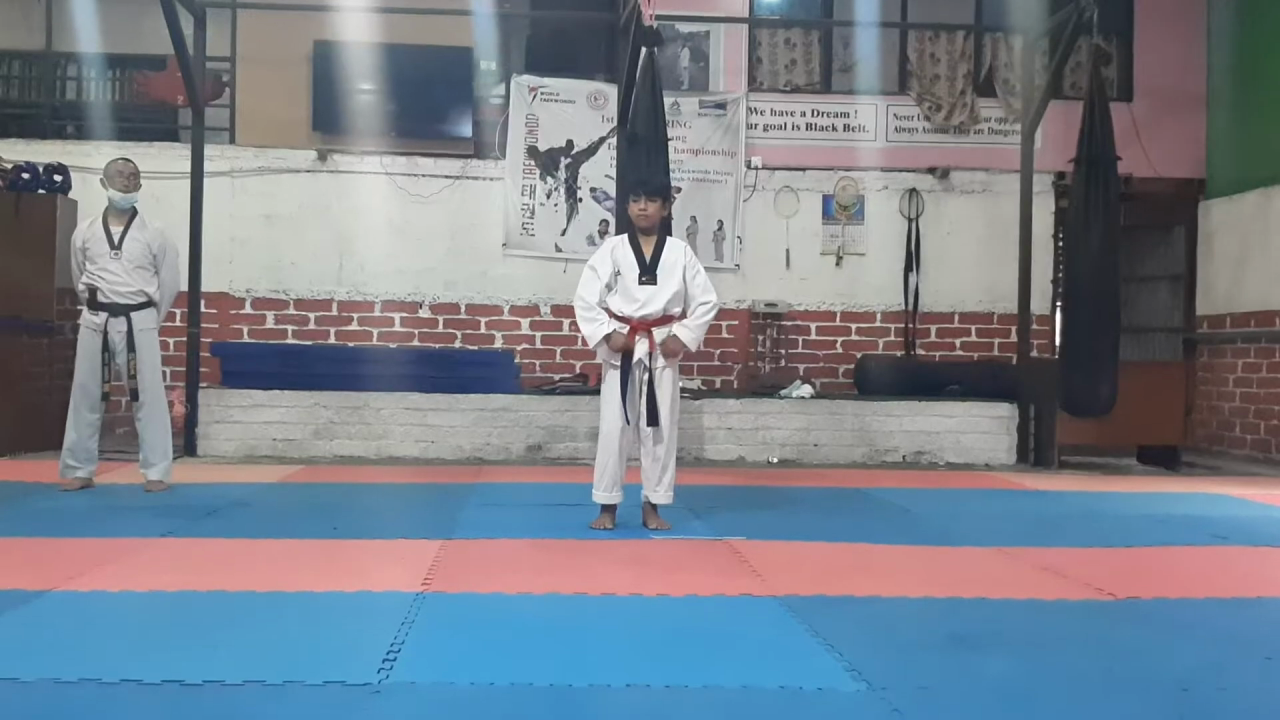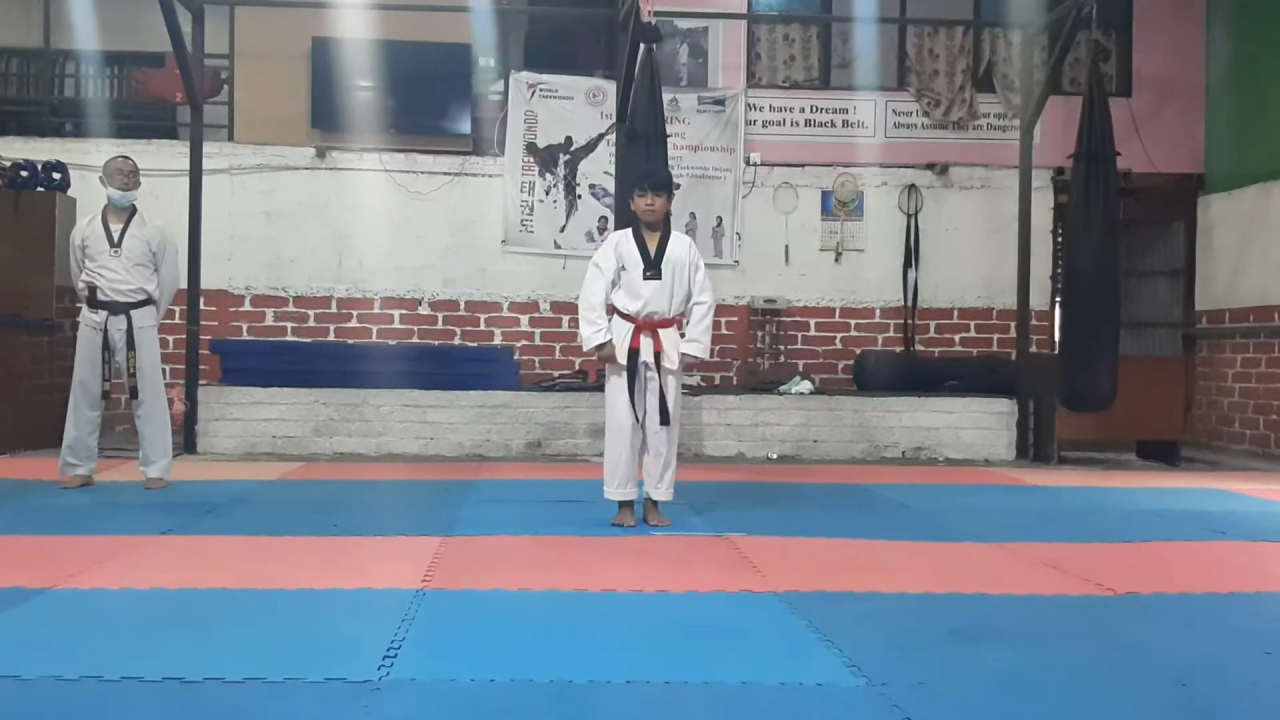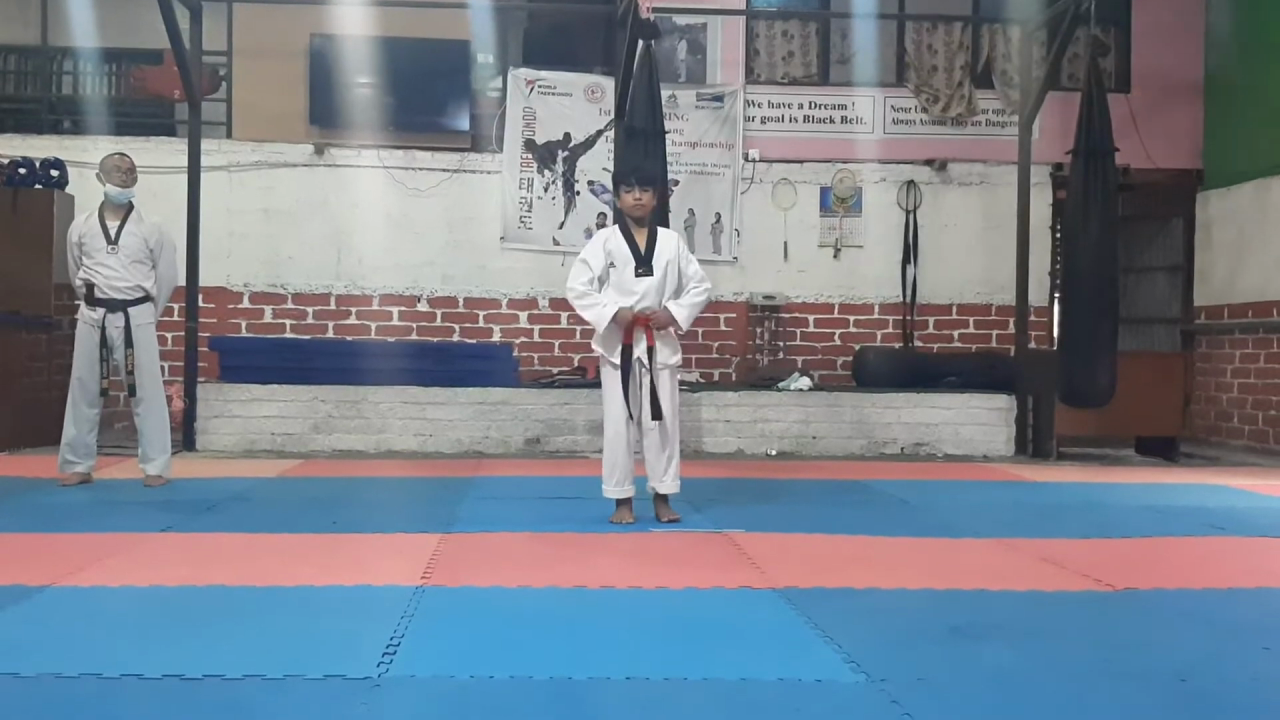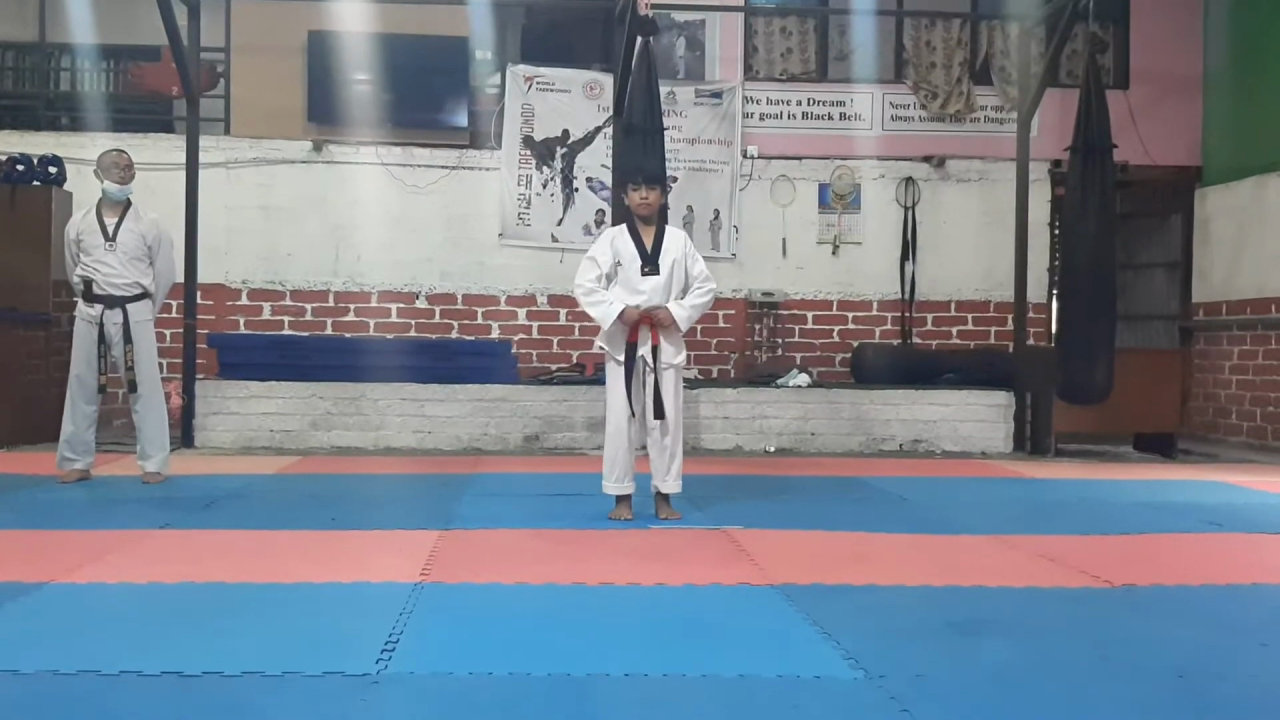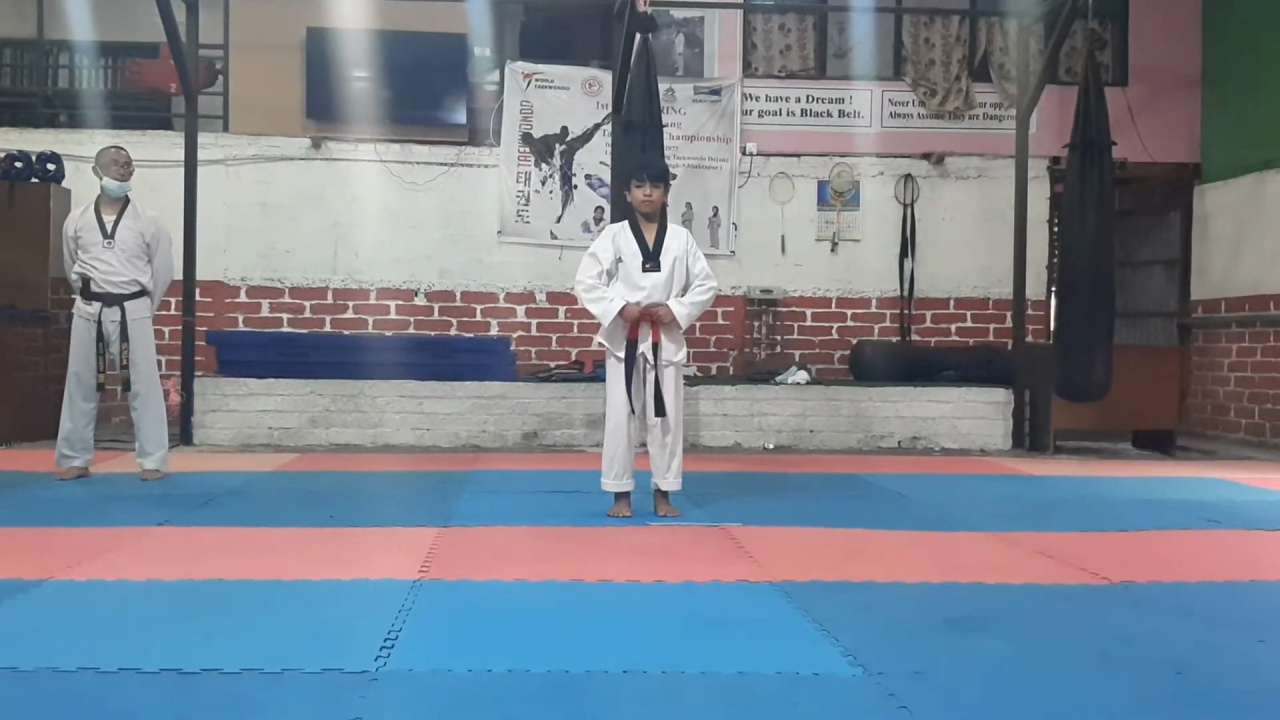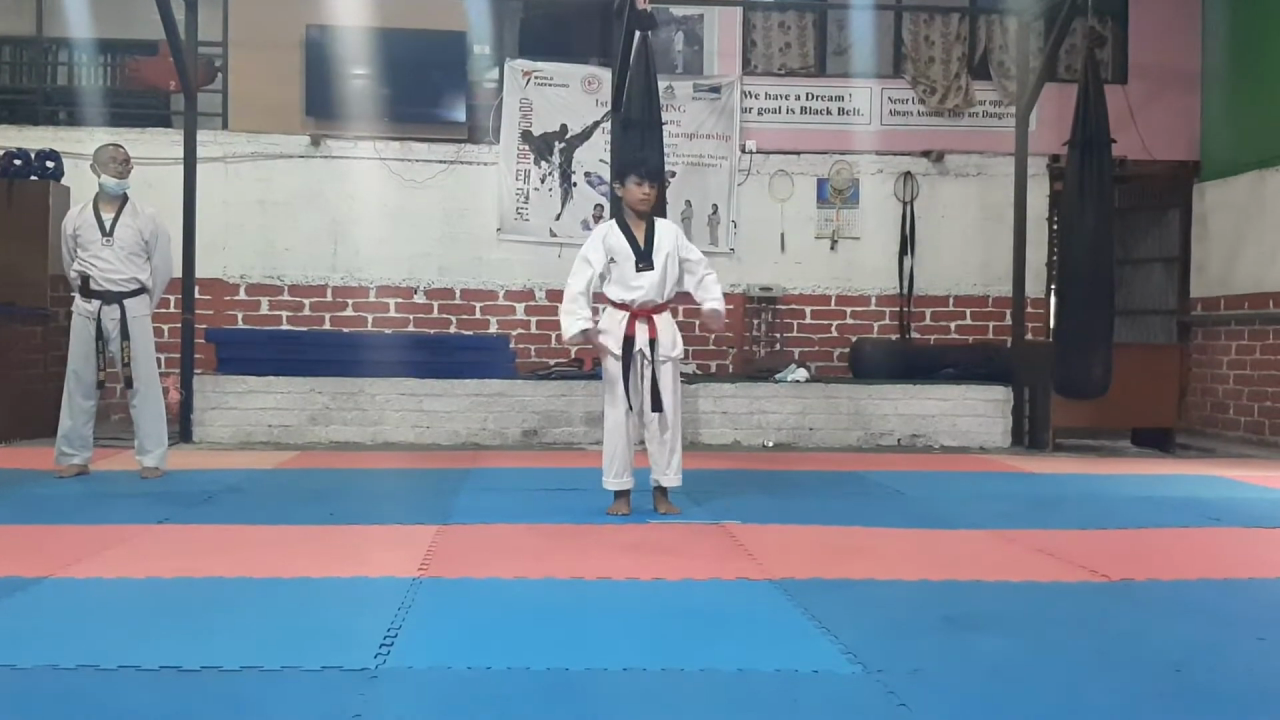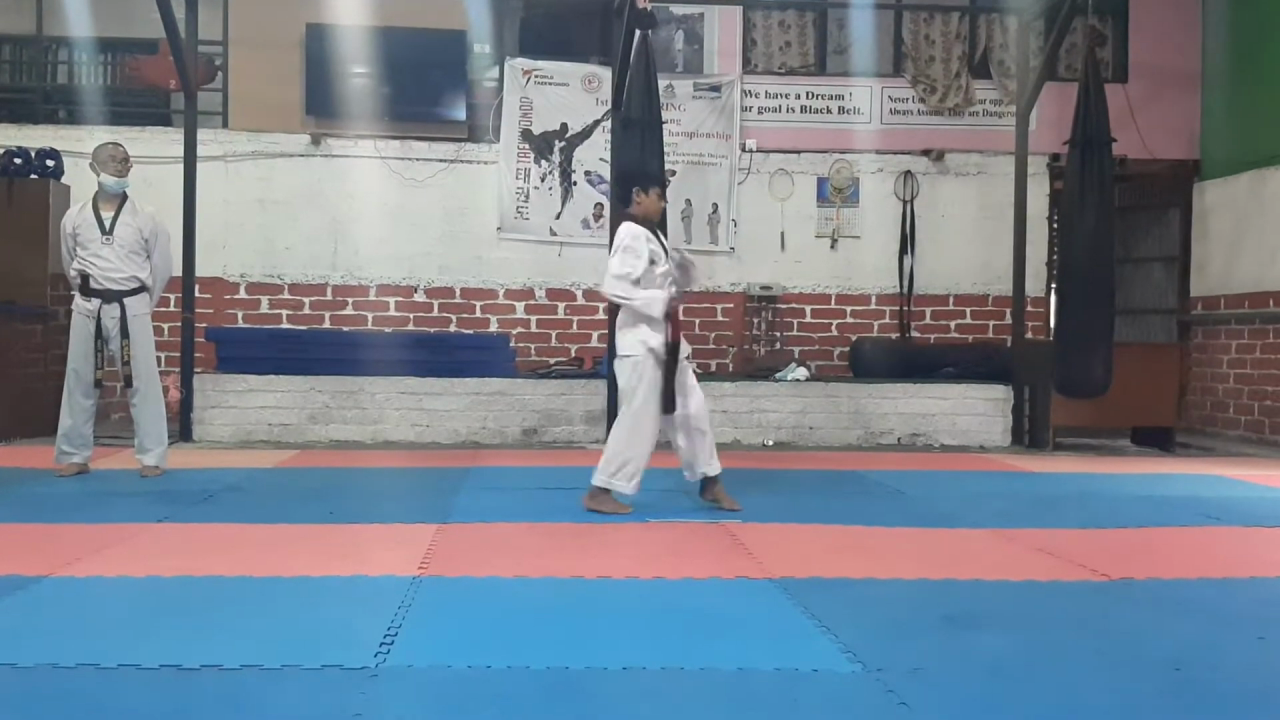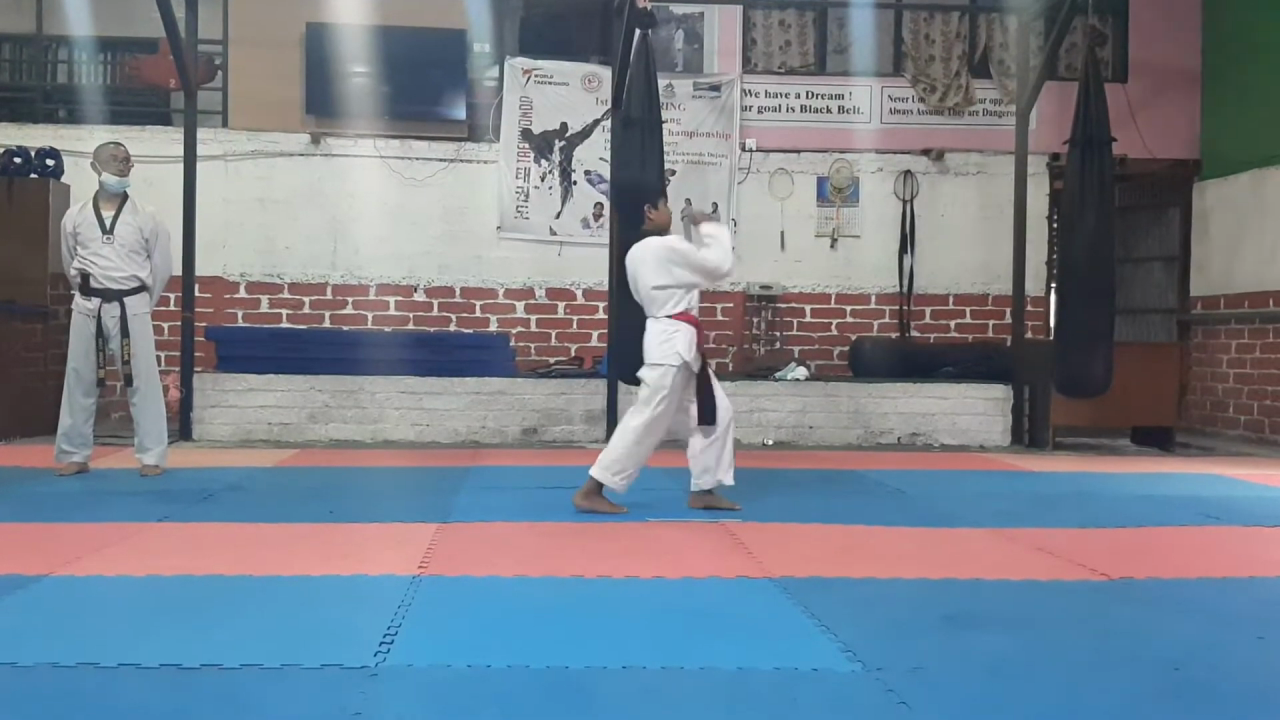
dt=0.5s
person 1, frame 1
left shoulder: (680, 252)
right shoulder: (612, 249)
left elbow: (706, 300)
right elbow: (586, 297)
left wrist: (684, 336)
right wrist: (606, 333)
left hip: (663, 348)
right hip: (622, 345)
left knee: (660, 428)
right knee: (615, 427)
left ankle: (652, 505)
right ankle: (607, 505)
person 1, frame 2
left shoulder: (684, 246)
right shoulder: (617, 243)
left elbow: (702, 300)
right elbow: (592, 295)
left wrist: (693, 347)
right wrist: (600, 341)
left hip: (666, 346)
right hip: (625, 342)
left knee: (663, 425)
right knee: (622, 424)
left ankle: (653, 502)
right ankle: (623, 503)
person 1, frame 3
left shoulder: (671, 241)
right shoulder: (605, 240)
left elbow: (700, 285)
right elbow: (577, 286)
left wrist: (675, 313)
right wrist: (612, 313)
left hip: (660, 342)
right hip: (618, 341)
left knee: (663, 420)
right knee: (618, 421)
left ankle: (662, 496)
right ankle: (622, 499)
person 1, frame 4
left shoulder: (680, 243)
right shoulder: (612, 241)
left elbow: (704, 287)
right elbow: (585, 285)
left wrist: (676, 315)
right wrist: (619, 313)
left hip: (666, 343)
right hip: (623, 342)
left knee: (665, 421)
right knee: (620, 420)
left ankle: (664, 495)
right ankle: (621, 495)
person 1, frame 5
left shoulder: (681, 237)
right shoulder: (614, 235)
left elbow: (706, 285)
right elbow: (586, 282)
left wrist: (677, 310)
right wrist: (619, 307)
left hip: (665, 338)
right hip: (623, 337)
left knee: (666, 416)
right knee: (620, 416)
left ankle: (663, 492)
right ankle: (621, 493)
person 1, frame 6
left shoulder: (669, 232)
right shoulder: (604, 235)
left elbow: (701, 271)
right elbow: (578, 285)
left wrist: (712, 305)
right wrist: (581, 327)
left hip: (660, 331)
right hip: (619, 332)
left knee: (664, 413)
right knee: (618, 413)
left ankle: (662, 490)
right ankle: (621, 492)
person 1, frame 7
left shoulder: (651, 236)
right shoulder: (632, 235)
left elbow: (679, 280)
right elbow: (616, 289)
left wrist: (683, 270)
right wrist: (662, 301)
left hip: (663, 335)
right hip: (641, 336)
left knee: (691, 411)
right knee: (640, 417)
left ankle: (709, 484)
right ankle: (601, 490)
person 1, frame 8
left shoulder: (637, 253)
right shoulder: (669, 247)
right elbow: (719, 266)
right wrist: (711, 230)
left hip: (673, 342)
right hip: (673, 343)
left knee: (716, 413)
right knee: (646, 421)
left ankle: (704, 490)
right ankle: (590, 491)
person 2, frame 1
left shoulder: (153, 234)
right shoulder: (85, 232)
left elbow: (169, 282)
right elbow: (80, 278)
left wrist: (148, 318)
right wrist: (99, 311)
left hip: (138, 324)
right hip: (96, 323)
left knee: (149, 397)
right knee: (86, 396)
left ankle: (156, 471)
right ankle: (79, 469)
person 2, frame 2
left shoulder: (153, 231)
right shoulder: (84, 229)
left elbow: (169, 279)
right elbow: (79, 276)
left wrist: (147, 314)
right wrist: (98, 308)
left hip: (137, 322)
right hip: (95, 321)
left knee: (149, 394)
right knee: (85, 394)
left ankle: (156, 469)
right ankle: (79, 467)
person 2, frame 3
left shoulder: (150, 228)
right shoulder: (81, 227)
left elbow: (167, 276)
right elbow: (77, 273)
left wrist: (146, 312)
right wrist: (96, 306)
left hip: (135, 318)
right hip: (93, 318)
left knee: (147, 392)
right knee: (84, 391)
left ankle: (155, 466)
right ankle: (78, 464)
person 2, frame 4
left shoulder: (148, 224)
right shoulder: (79, 223)
left elbow: (165, 273)
right elbow: (74, 270)
left wrist: (144, 308)
right wrist: (94, 303)
left hip: (133, 315)
right hip: (91, 315)
left knee: (145, 388)
right knee: (82, 388)
left ankle: (153, 463)
right ankle: (76, 462)
person 2, frame 5
left shoulder: (147, 221)
right shoulder: (77, 220)
left elbow: (163, 270)
right elbow: (72, 267)
left wrist: (143, 306)
right wrist: (92, 300)
left hip: (132, 313)
right hip: (89, 312)
left knee: (144, 386)
right knee: (81, 386)
left ankle: (152, 461)
right ankle: (75, 459)
person 2, frame 6
left shoulder: (146, 219)
right shoulder: (76, 218)
left elbow: (162, 268)
right elbow: (71, 266)
left wrist: (142, 303)
right wrist: (91, 297)
left hip: (131, 310)
right hip: (89, 310)
left knee: (143, 384)
right knee: (80, 383)
left ankle: (152, 458)
right ankle: (74, 456)
person 2, frame 7
left shoulder: (145, 218)
right shoulder: (75, 217)
left elbow: (161, 266)
right elbow: (71, 265)
left wrist: (142, 302)
right wrist: (91, 297)
left hip: (131, 309)
right hip: (88, 309)
left knee: (143, 382)
right knee: (80, 382)
left ankle: (152, 457)
right ankle: (75, 455)
person 2, frame 8
left shoulder: (146, 217)
right shoulder: (75, 216)
left elbow: (162, 266)
right elbow: (70, 264)
left wrist: (141, 301)
right wrist: (91, 295)
left hip: (130, 308)
right hip: (88, 308)
left knee: (143, 382)
right knee: (80, 381)
left ankle: (152, 456)
right ankle: (74, 454)
